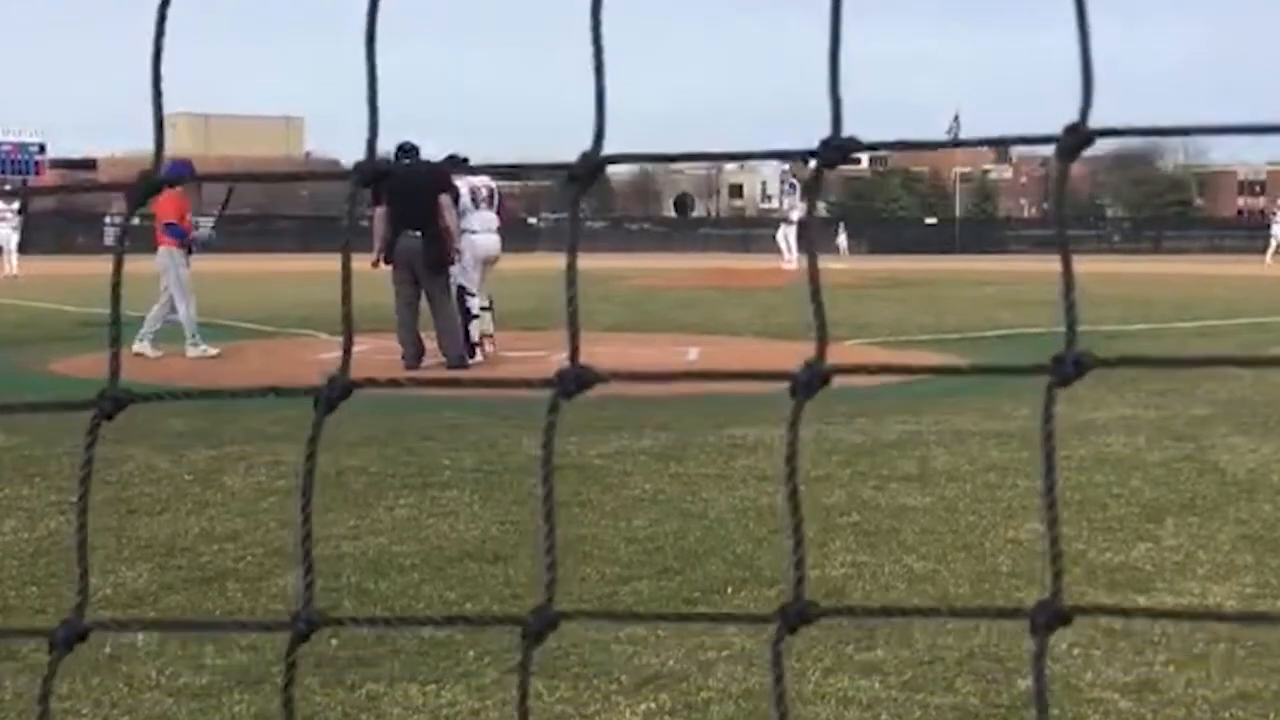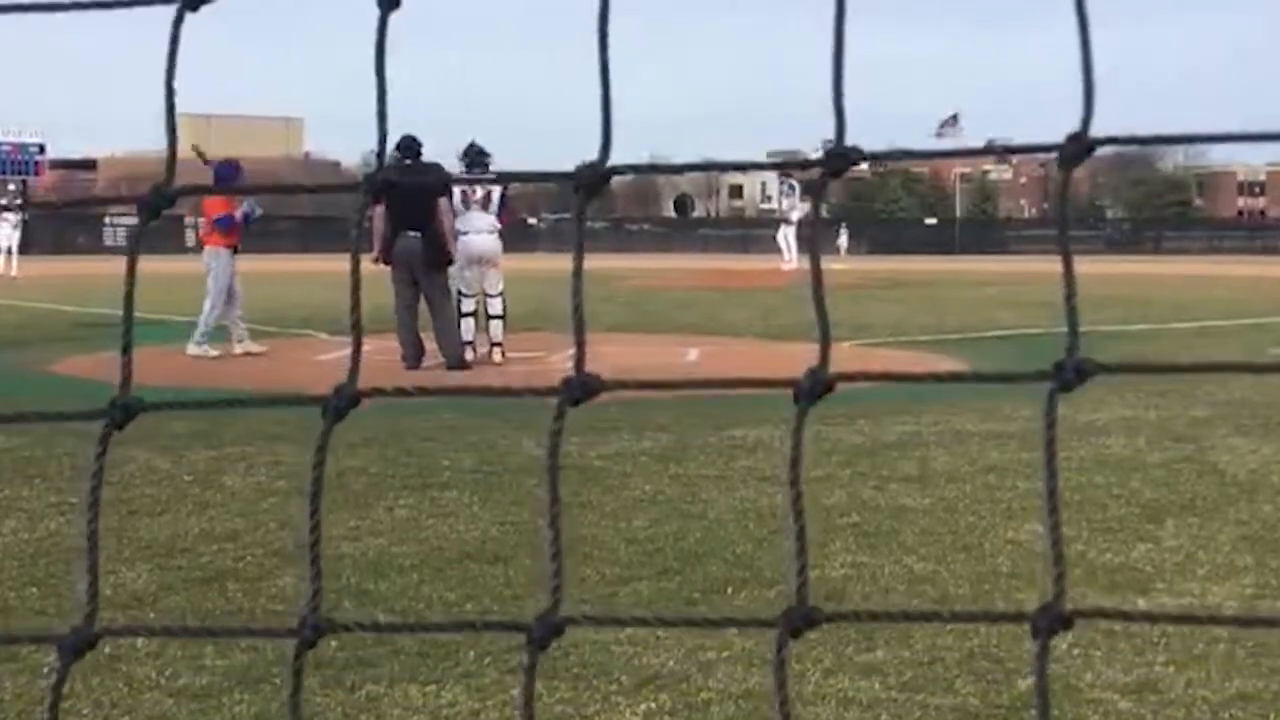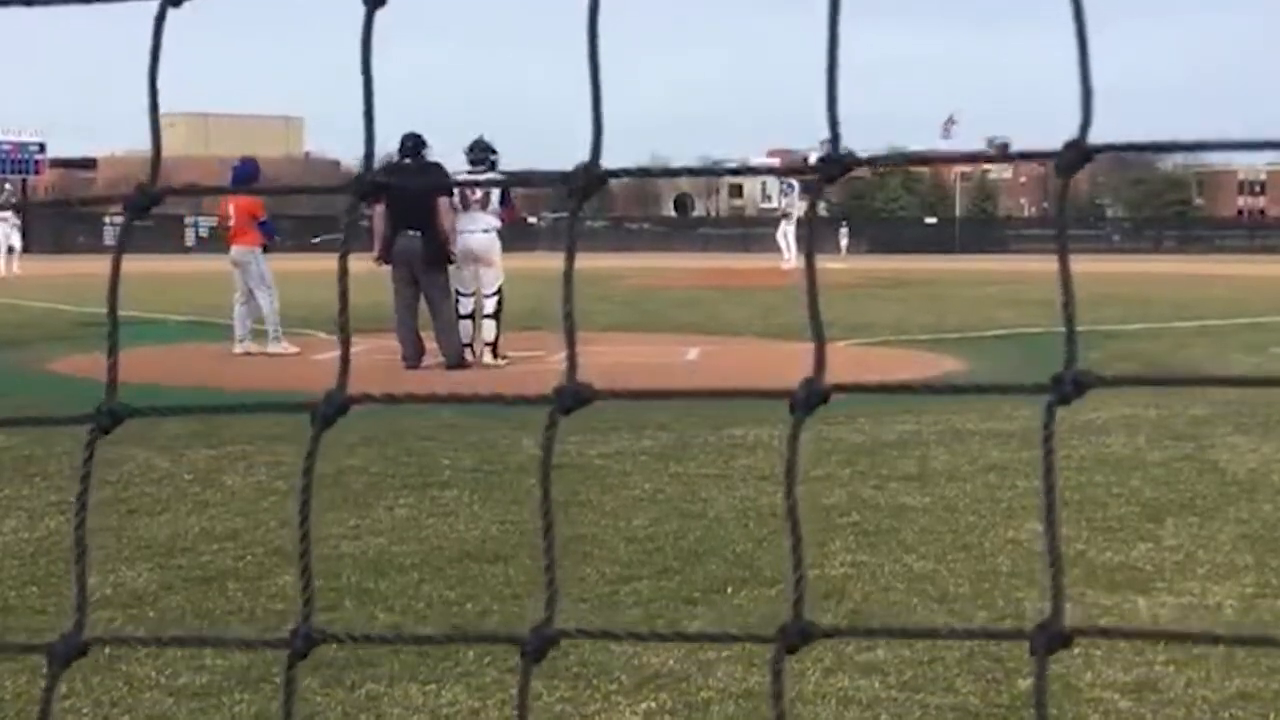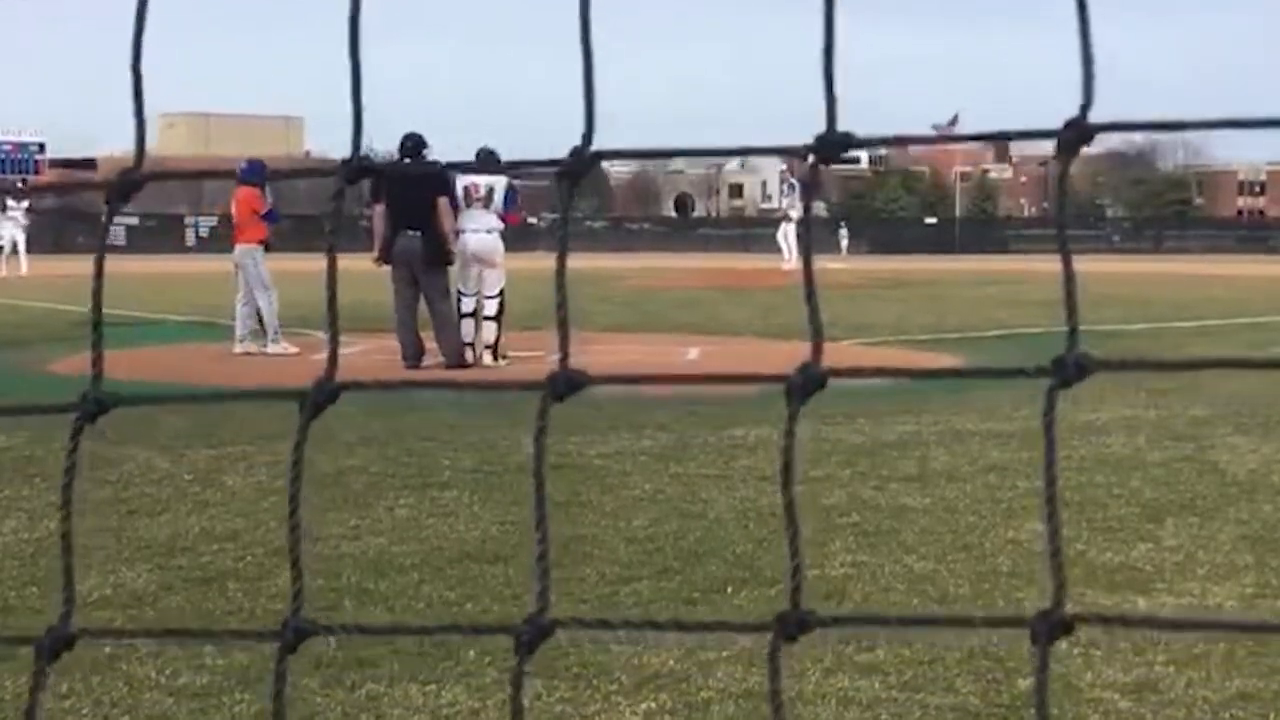
dt=0.7s
person 1, frame 1
left shoulder: (385, 176)
right shoulder: (435, 171)
left elbow: (380, 215)
right elbow: (446, 207)
left wrist: (377, 250)
right wrist: (456, 241)
left hip: (400, 244)
right hip: (429, 243)
left knee: (405, 304)
right knee: (442, 302)
left ankle: (411, 356)
right ankle: (455, 356)
person 1, frame 2
left shoulder: (385, 176)
right shoulder: (435, 172)
left elbow: (379, 214)
right elbow: (444, 210)
left wrist: (377, 248)
right wrist: (451, 244)
left hip: (398, 244)
right hip: (427, 244)
left knee: (405, 304)
right knee: (441, 303)
left ankle: (411, 357)
right ankle: (454, 357)
person 1, frame 3
left shoulder: (385, 174)
right shoulder: (434, 171)
left elbow: (379, 213)
right elbow: (444, 208)
left wrist: (378, 247)
right wrist: (451, 242)
left hip: (398, 243)
right hip: (428, 243)
left knee: (405, 304)
right knee: (440, 302)
left ankle: (411, 356)
right ankle: (453, 356)
person 1, frame 4
left shoulder: (385, 174)
right shoulder: (435, 171)
left elbow: (379, 213)
right elbow: (444, 208)
left wrist: (378, 247)
right wrist: (451, 243)
left hip: (398, 244)
right hip: (428, 244)
left knee: (404, 304)
right knee: (440, 302)
left ankle: (411, 357)
right ankle: (453, 356)
person 2, frame 1
left shoulder: (455, 184)
right shoulder: (489, 182)
right elbow: (498, 213)
left hip: (471, 240)
right hip: (494, 239)
left knee: (467, 293)
right knee: (480, 289)
left ankle: (473, 350)
right ankle: (487, 339)
person 2, frame 2
left shoulder: (454, 184)
right shoulder: (497, 183)
right elbow: (503, 217)
left hip: (465, 241)
right hip: (491, 240)
left knee: (466, 296)
right knee: (494, 294)
left ankle: (467, 349)
right ankle: (496, 349)
person 2, frame 3
left shoulder: (456, 182)
right shoulder: (497, 181)
right elbow: (508, 214)
left hip: (462, 239)
right hip: (488, 239)
left knee: (464, 295)
right knee: (492, 295)
left ankle: (467, 349)
right ankle: (489, 351)
person 2, frame 4
left shoulder: (460, 181)
right shoulder: (504, 182)
right elbow: (513, 218)
left hip: (465, 239)
right hip: (491, 239)
left knee: (466, 295)
right knee: (493, 296)
left ankle: (468, 349)
right ankle: (489, 352)
person 3, frame 1
left shoulder: (180, 198)
right shoulder: (169, 199)
right elbow: (172, 230)
left wrist: (199, 235)
right wrist: (197, 235)
left hip: (178, 254)
right hip: (172, 253)
left knee: (167, 300)
right knee: (185, 299)
left ankle: (143, 341)
right ankle: (194, 345)
person 3, frame 2
left shoulder: (230, 199)
right shoulder: (216, 199)
left elbow: (240, 222)
right elbow: (225, 224)
left wrist: (251, 212)
right wrist: (242, 211)
left hip: (227, 254)
right hip: (217, 253)
left knee: (234, 298)
right knee: (215, 300)
left ankle: (241, 341)
right ankle: (198, 343)
person 3, frame 3
left shoulder: (227, 198)
right shoulder: (253, 198)
left elbow: (224, 223)
right elbow: (265, 226)
right wrist: (273, 238)
left hip: (234, 250)
right hip: (250, 251)
left knee: (242, 297)
right knee: (267, 295)
left ankle: (242, 342)
right ankle: (275, 342)
person 3, frame 4
left shoulder: (239, 194)
right shoulder: (252, 194)
right elbow: (273, 217)
right wrist: (267, 198)
left hip: (240, 249)
right hip: (251, 250)
left knee: (245, 297)
right knee: (267, 295)
left ankle: (242, 342)
right ankle: (274, 342)
